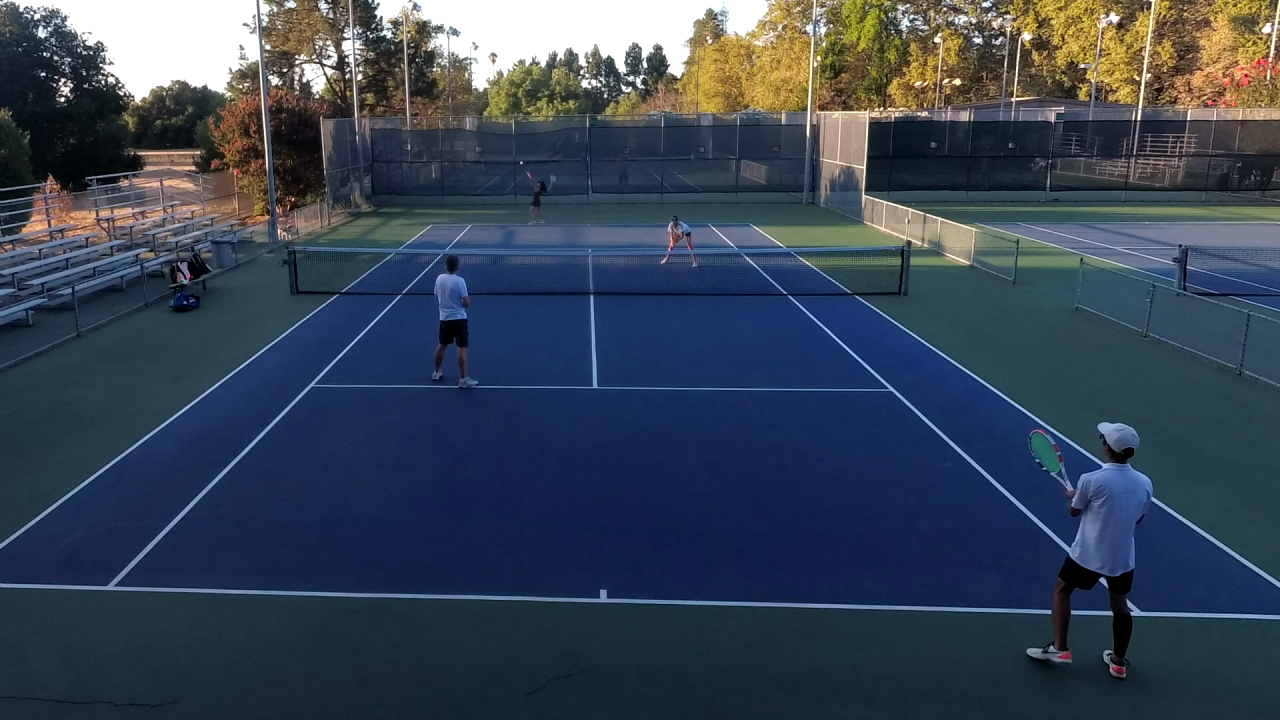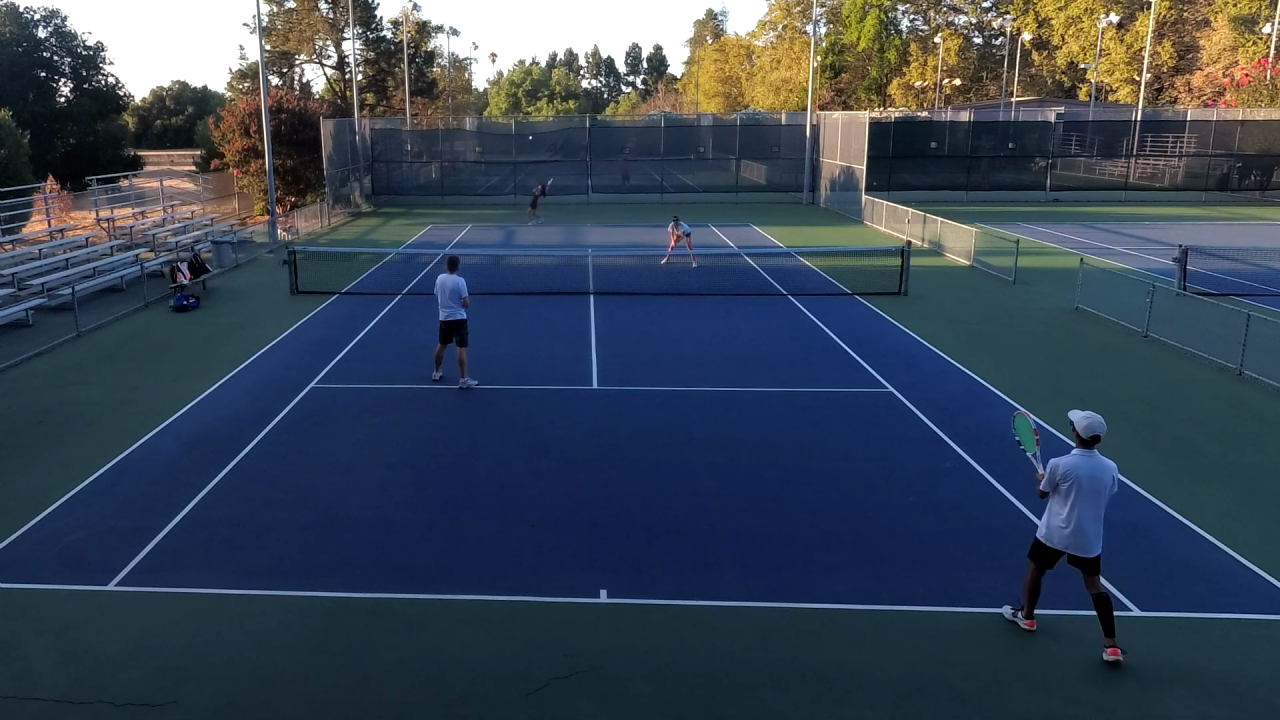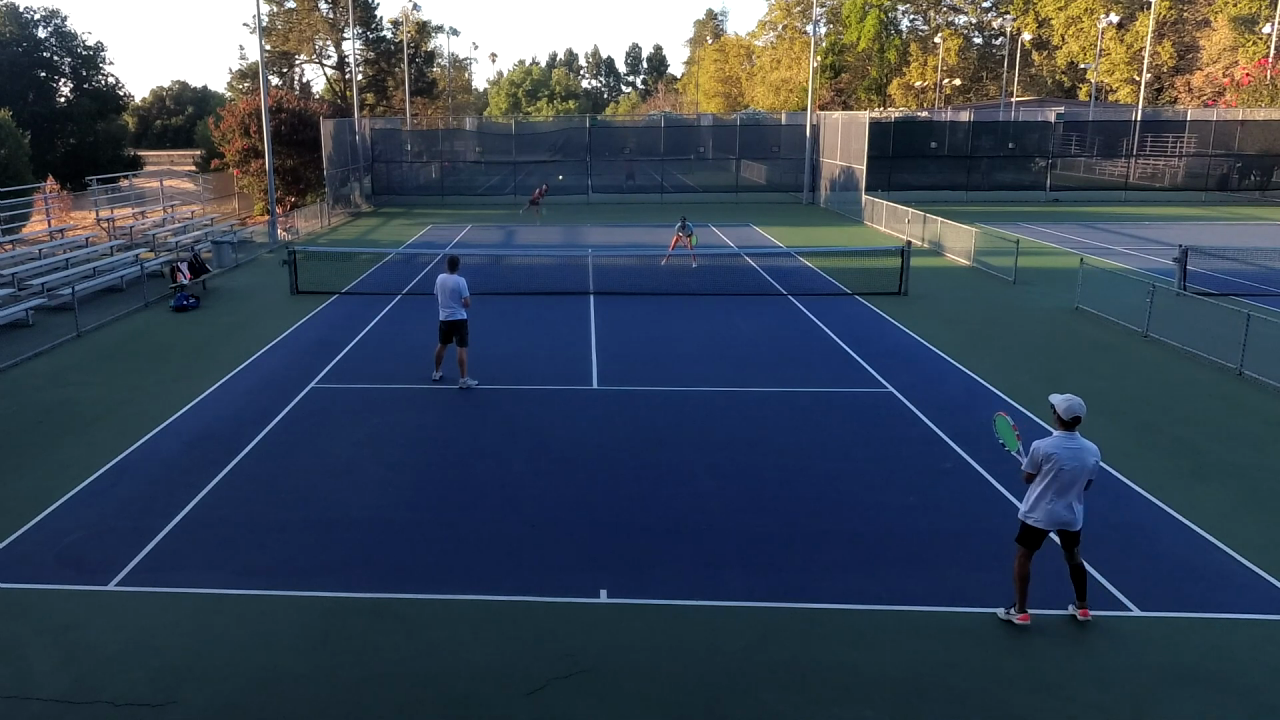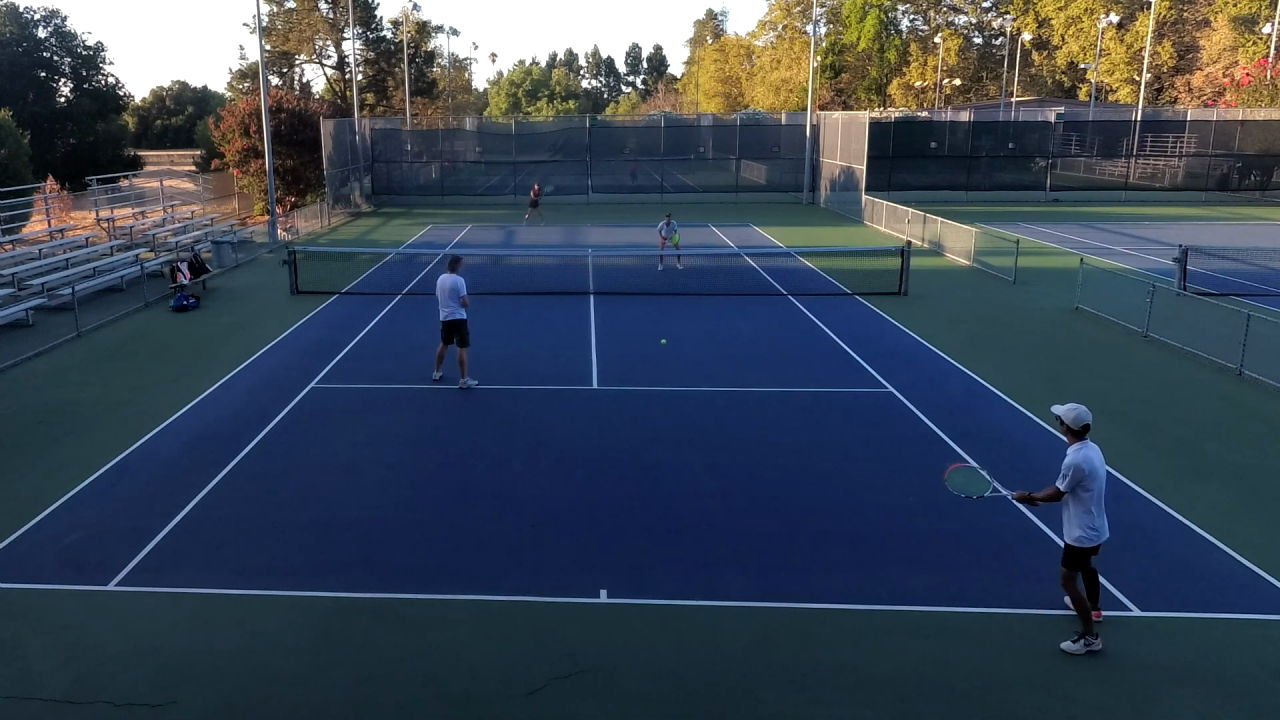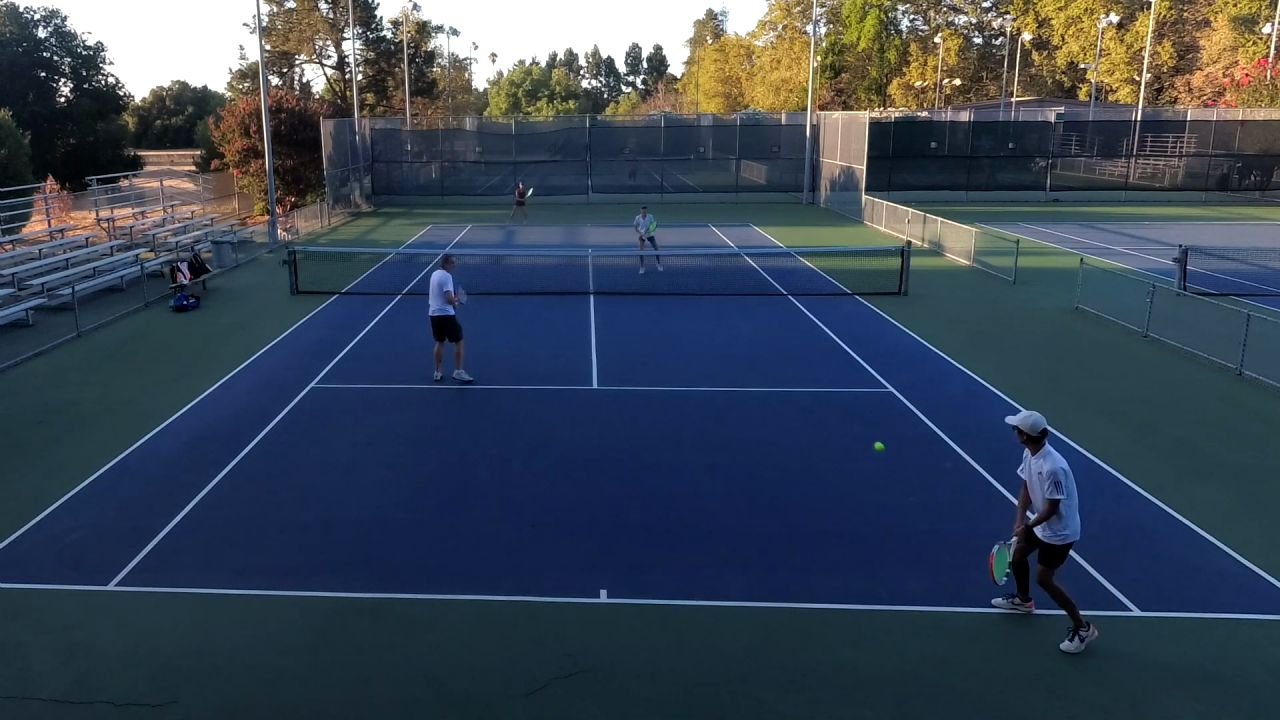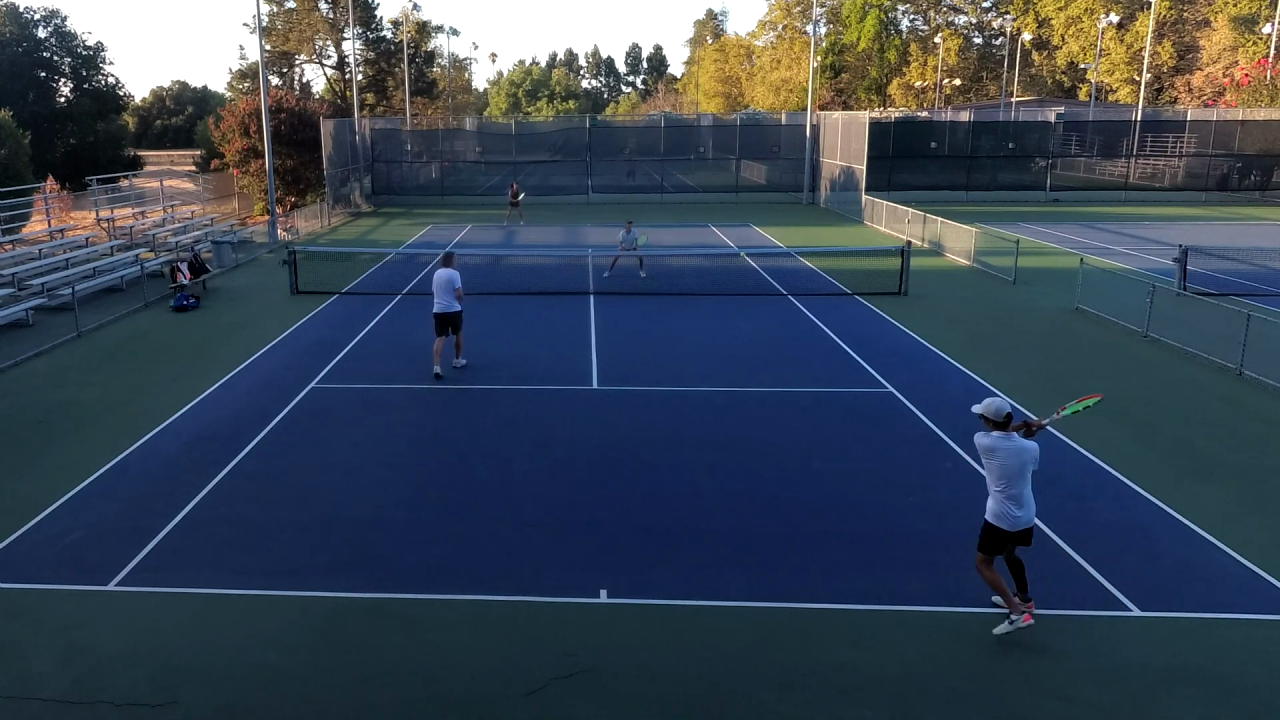
dt=0.5s
person 1, frame 1
left shoulder: (1091, 480)
right shoulder: (1145, 484)
left elbow: (1074, 511)
right elbow: (1138, 517)
left wrist: (1072, 497)
left hip: (1089, 555)
right hip: (1123, 557)
left knee: (1061, 590)
right knee: (1120, 604)
left ankle: (1060, 649)
right ankle: (1118, 661)
person 1, frame 2
left shoulder: (1060, 464)
right shoulder: (1111, 469)
left elbow: (1043, 493)
left wrist: (1042, 479)
left hip: (1055, 534)
right hip: (1090, 538)
left knee: (1035, 570)
right knee: (1095, 585)
left ankle: (1027, 616)
right ankle: (1111, 646)
person 1, frame 3
left shoulder: (1041, 447)
right shoulder: (1092, 451)
left elbow: (1029, 478)
right elbow: (1086, 484)
left wrist: (1034, 474)
left hip: (1039, 514)
right hip: (1071, 516)
left knee: (1023, 557)
right knee: (1072, 556)
left ankle: (1020, 611)
right ankle: (1082, 608)
person 1, frame 4
left shoulder: (1075, 461)
right shoulder: (1091, 450)
left elbow: (1056, 494)
left wrist: (1028, 496)
right wrist: (1035, 495)
left hip: (1081, 532)
right hip: (1094, 527)
left knee: (1067, 580)
right knee: (1086, 564)
left ankle: (1090, 636)
right ankle: (1093, 608)
person 1, frame 5
left shoulder: (1053, 468)
right shoulder: (1029, 454)
left elbow: (1052, 509)
right elbow: (1026, 486)
left wrist: (1027, 528)
right wrist: (1020, 518)
left hip: (1059, 530)
right hip: (1045, 523)
left knee: (1045, 579)
right knee: (1017, 553)
left ankle: (1083, 628)
right ankle: (1023, 599)
person 1, frame 6
left shoulder: (983, 442)
right shoulder: (1031, 448)
left wrist: (1023, 427)
left hip: (1000, 517)
right hip: (1026, 516)
left knee: (983, 564)
right knee: (1009, 553)
left ankle: (1017, 613)
right ankle: (1024, 599)
